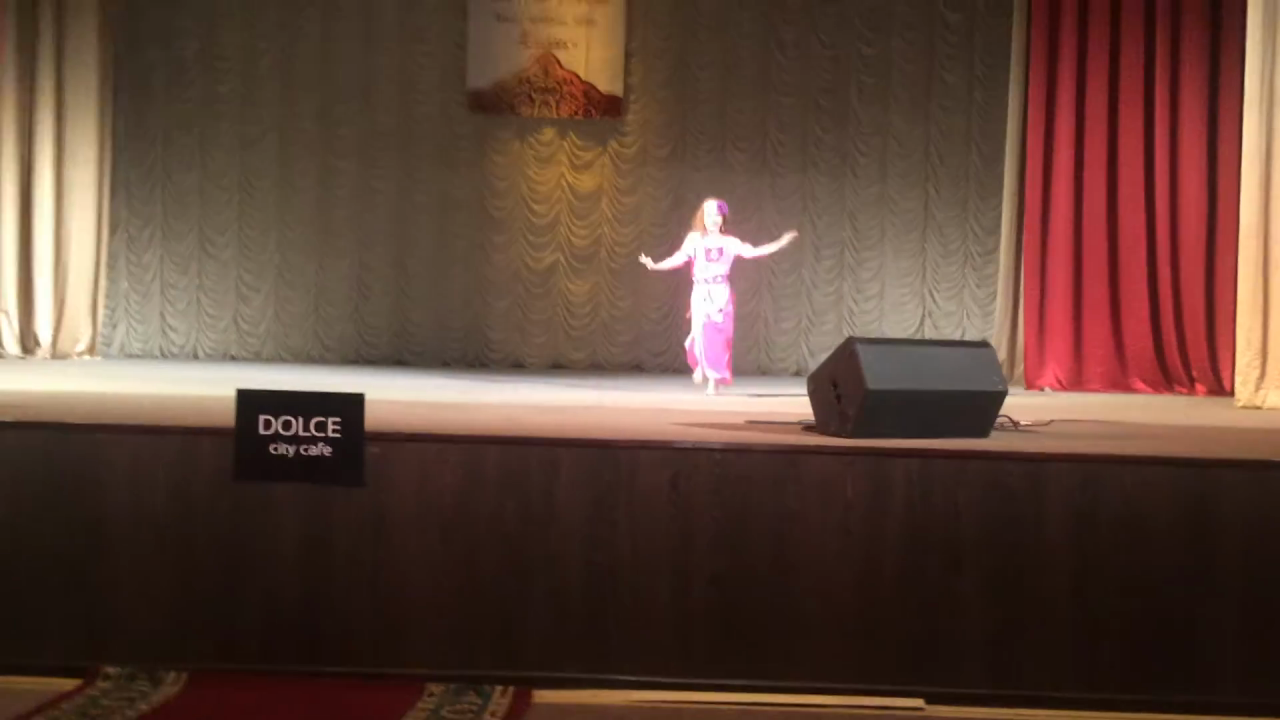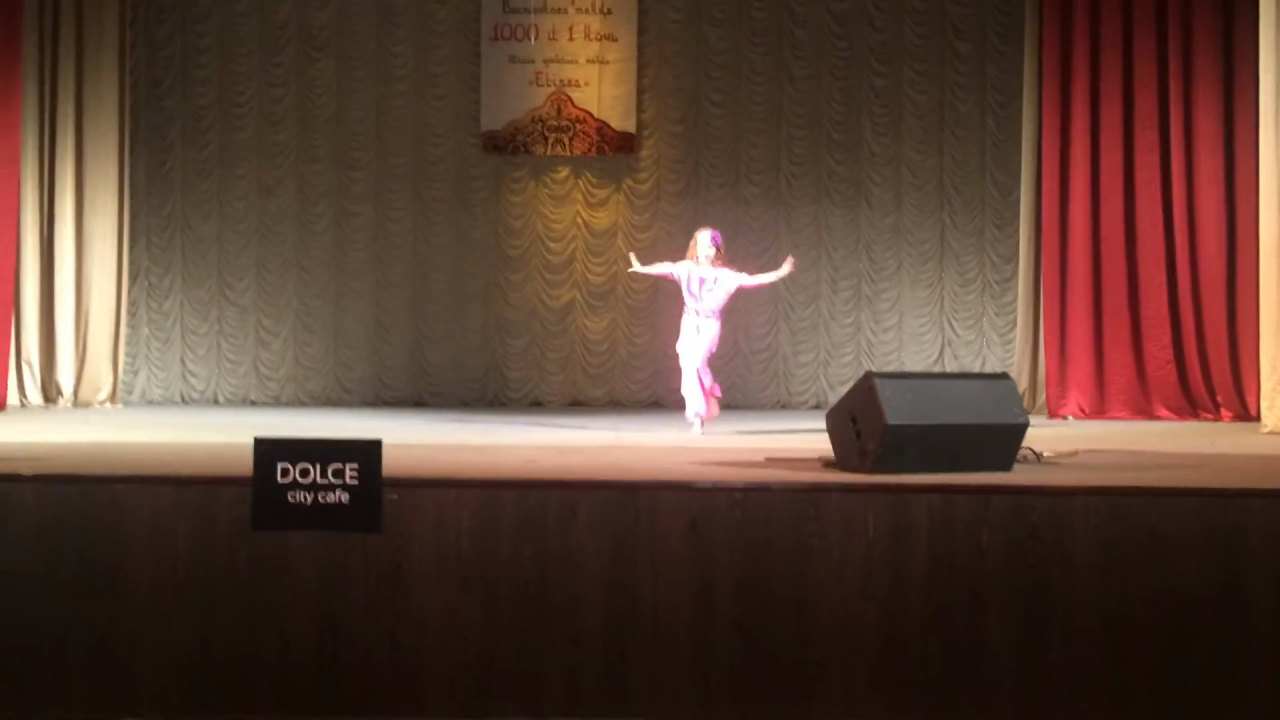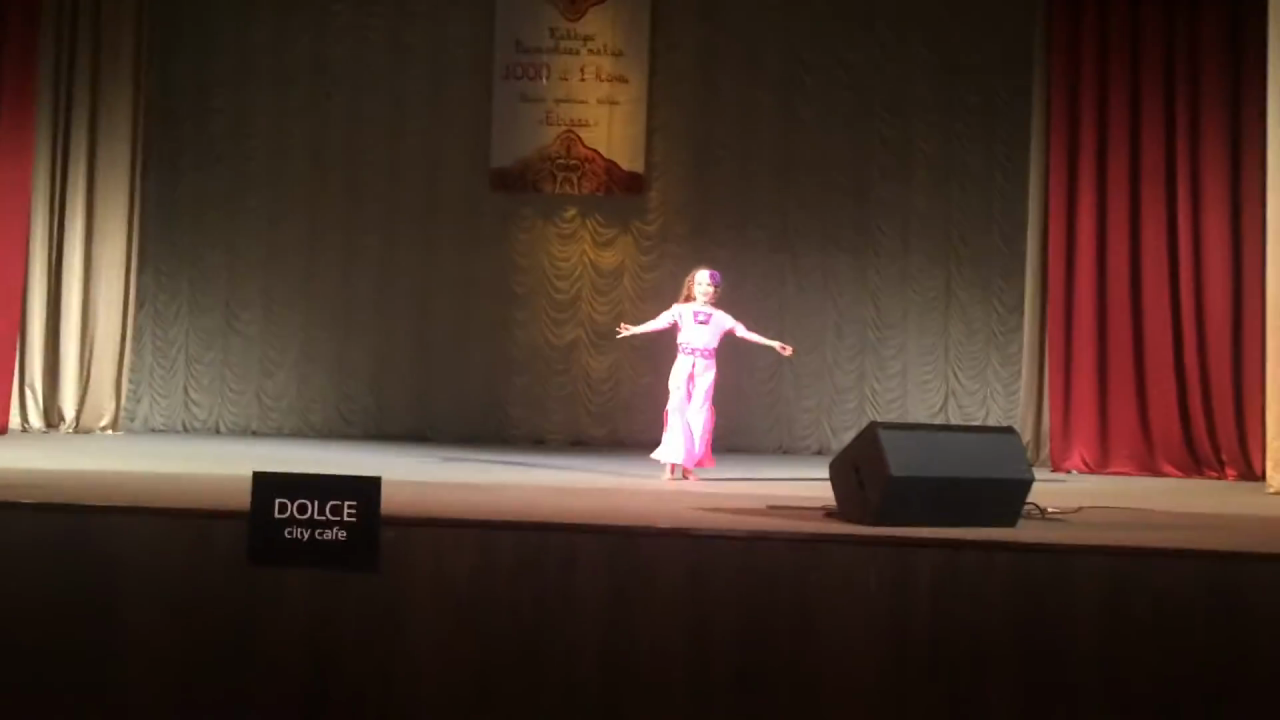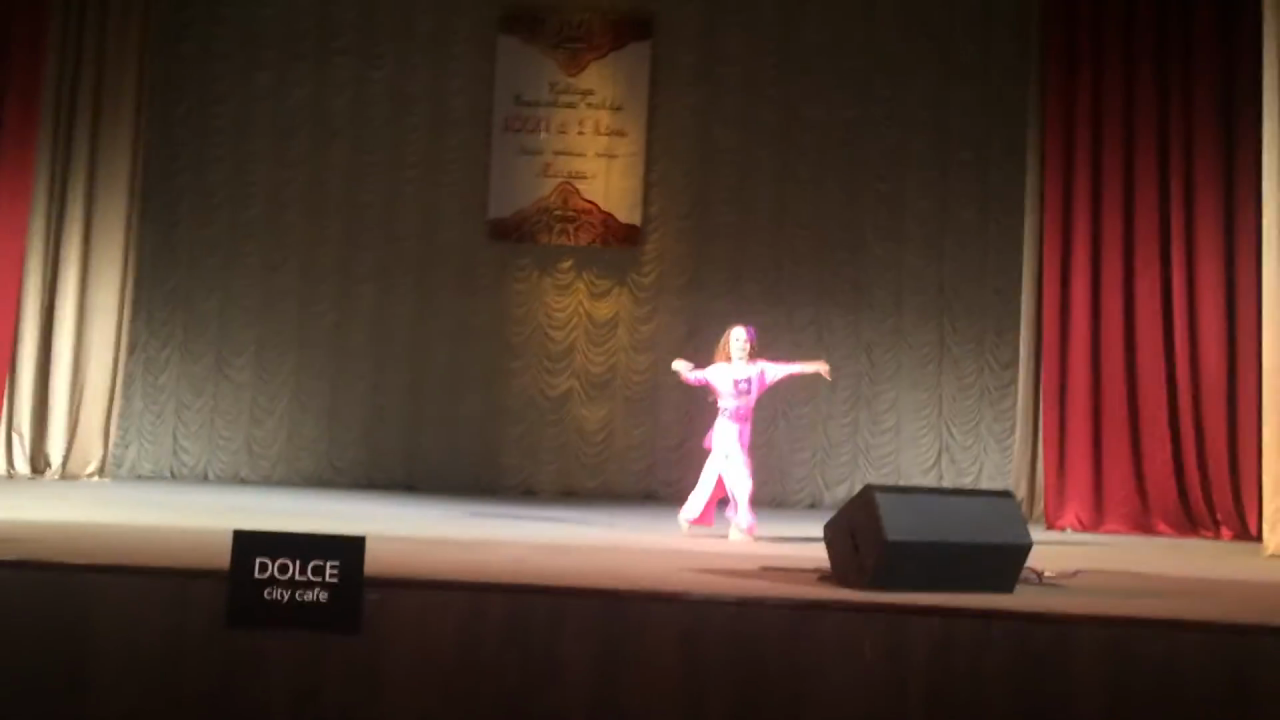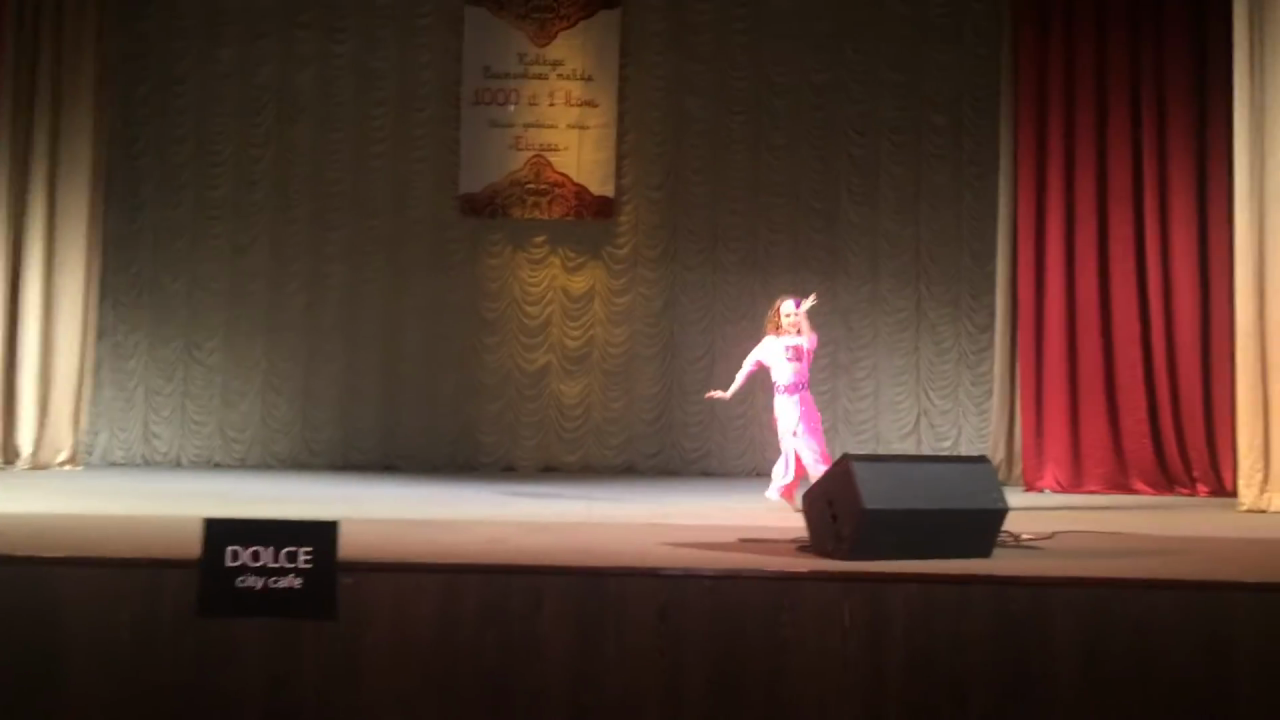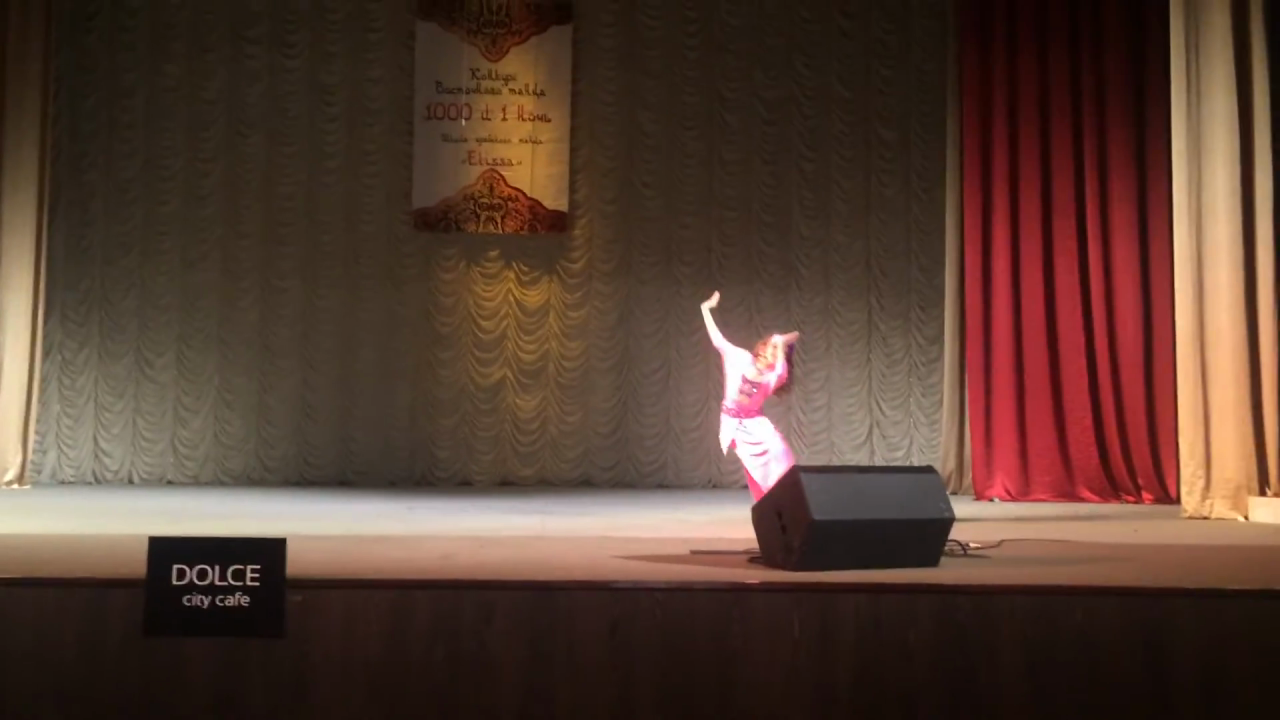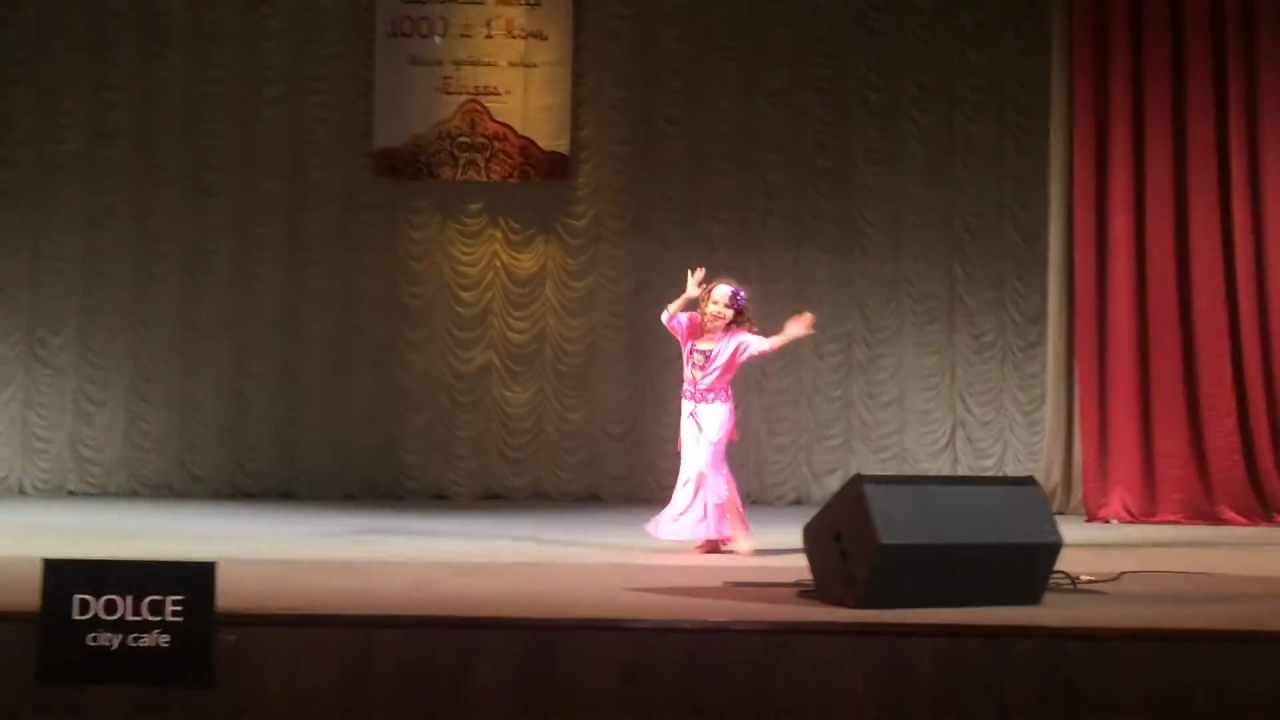
dt=0.5s
person 1, frame 1
left shoulder: (729, 241)
right shoulder: (693, 240)
left elbow: (751, 252)
right elbow: (679, 259)
left wrist: (779, 243)
right wrist: (655, 265)
left hip: (721, 291)
right hip: (701, 292)
left knee: (721, 337)
right knee: (701, 329)
left ankle: (714, 381)
right ankle: (701, 367)
person 1, frame 2
left shoulder: (725, 274)
right shoulder: (687, 268)
left elbow: (750, 280)
right elbow: (664, 269)
left wrist: (778, 273)
right wrist: (642, 268)
left hip: (710, 324)
right hip: (690, 324)
left knee: (696, 361)
right knee: (690, 367)
right ankle: (696, 419)
person 1, frame 3
left shoulder: (720, 316)
right shoulder: (681, 309)
left elbow: (743, 331)
right elbow: (661, 322)
left wrist: (774, 343)
right wrist: (634, 330)
left hip: (706, 366)
right hip: (683, 364)
left knee: (699, 414)
right knee: (678, 410)
left ankle: (686, 463)
right ankle: (671, 463)
person 1, frame 4
left shoulder: (759, 368)
right shoulder: (718, 370)
left elbow: (786, 369)
right elbow: (694, 377)
left wrist: (815, 367)
right wrist: (680, 369)
left hip: (743, 428)
right hip: (725, 427)
left knee: (716, 475)
right knee: (739, 476)
left ankle: (690, 517)
right ankle: (740, 526)
person 1, frame 5
left shoulder: (807, 339)
right shoulder: (770, 343)
left elbow: (810, 343)
right elbow: (748, 366)
left wrist: (803, 315)
right wrist: (728, 392)
left hip: (803, 397)
right hip: (784, 399)
left knee: (802, 448)
right knee: (805, 447)
left ankle: (781, 491)
person 1, frame 6
left shoulder: (774, 377)
right shoulder: (740, 357)
left elbow: (782, 371)
right elbow: (717, 339)
left hip: (753, 422)
right hip: (732, 421)
left knee: (777, 450)
right knee: (754, 464)
person 1, frame 7
left shoulder: (736, 339)
right shoulder: (691, 326)
left elbow: (763, 345)
right elbow: (667, 317)
left wrist: (787, 337)
right wrist: (687, 297)
left hip: (715, 410)
right hip: (690, 409)
left knee: (708, 466)
right knee: (693, 471)
left ankle: (740, 531)
right ankle: (712, 537)
